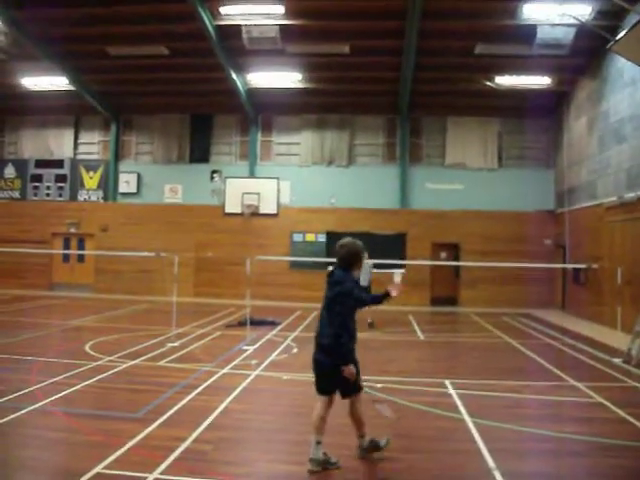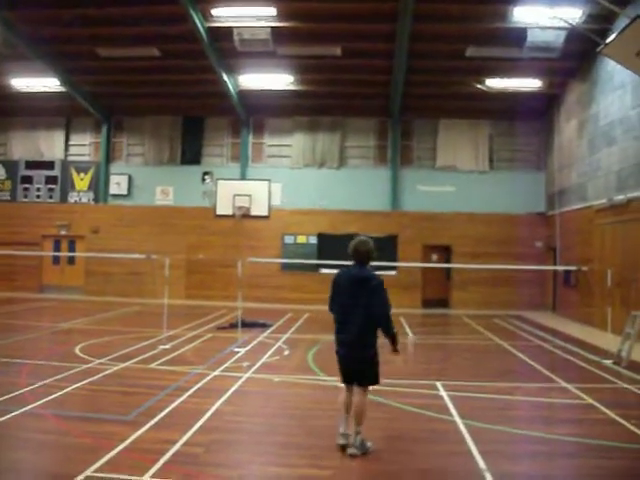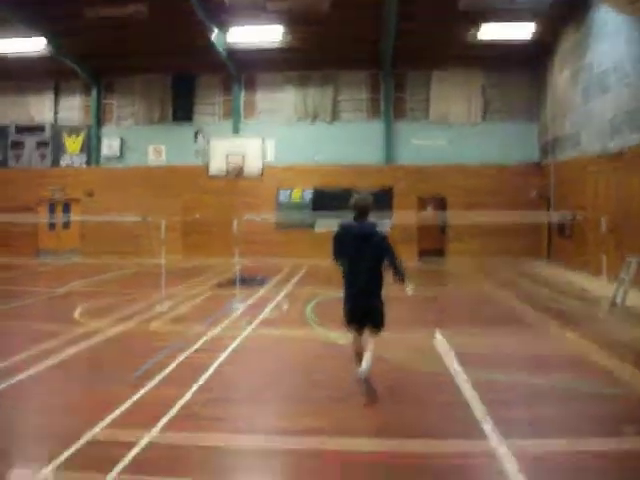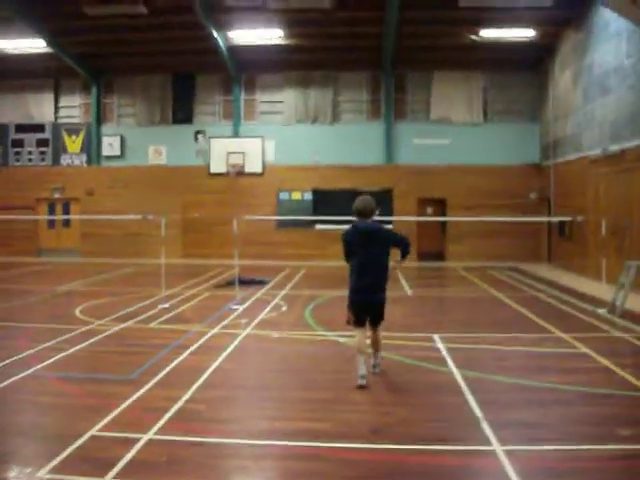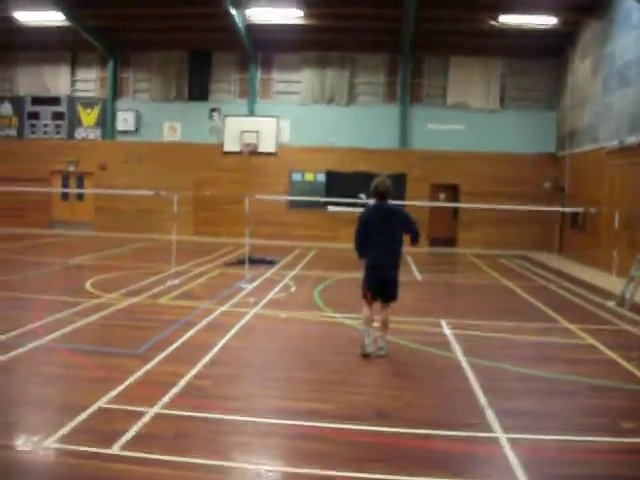
dt=0.5s
person 1, frame 1
left shoulder: (341, 281)
right shoulder: (346, 287)
left elbow: (359, 300)
right elbow: (340, 329)
left wrist: (385, 295)
right wrist: (347, 361)
left hip: (323, 353)
right hip: (337, 355)
left knee: (324, 400)
right knee: (354, 398)
left ankle: (316, 455)
right ankle: (364, 444)
person 1, frame 2
left shoulder: (340, 278)
right shoulder: (375, 282)
left elbow: (333, 307)
right elbow: (382, 316)
right wrist: (393, 340)
left hip: (343, 344)
right hip: (364, 346)
left knee: (348, 389)
right knee: (361, 392)
left ankle: (343, 434)
right ankle: (356, 441)
person 1, frame 3
left shoulder: (341, 233)
right shoulder: (377, 237)
left elbow: (338, 257)
right elbow: (391, 260)
right wrist: (402, 279)
left hip: (351, 293)
right hip: (371, 294)
left knee: (357, 335)
right knee: (371, 334)
left ankle: (362, 371)
right ankle: (365, 368)
person 1, frame 4
left shoulder: (349, 234)
right shoulder: (383, 233)
right elbow: (405, 244)
right wrist: (401, 258)
left hip: (357, 290)
right hip: (377, 290)
left knee: (360, 330)
right knee: (375, 328)
left ankle: (362, 373)
right ankle: (376, 362)
person 1, frame 5
left shoulder: (366, 215)
right shoulder: (400, 214)
left elbow: (359, 241)
right elbow: (415, 234)
left wrist: (363, 256)
right wrist: (413, 241)
left hip: (372, 267)
right hip: (391, 269)
left knee: (368, 304)
right knee: (385, 307)
left ankle: (368, 343)
right ankle: (381, 345)
